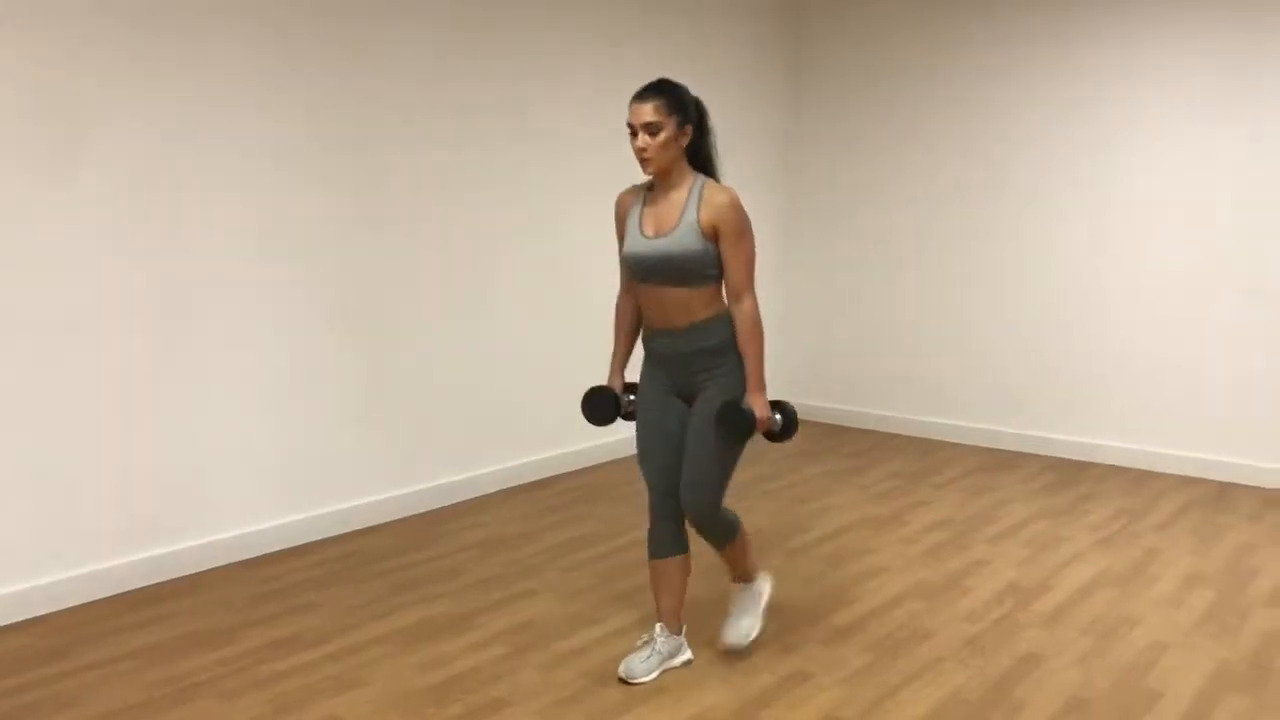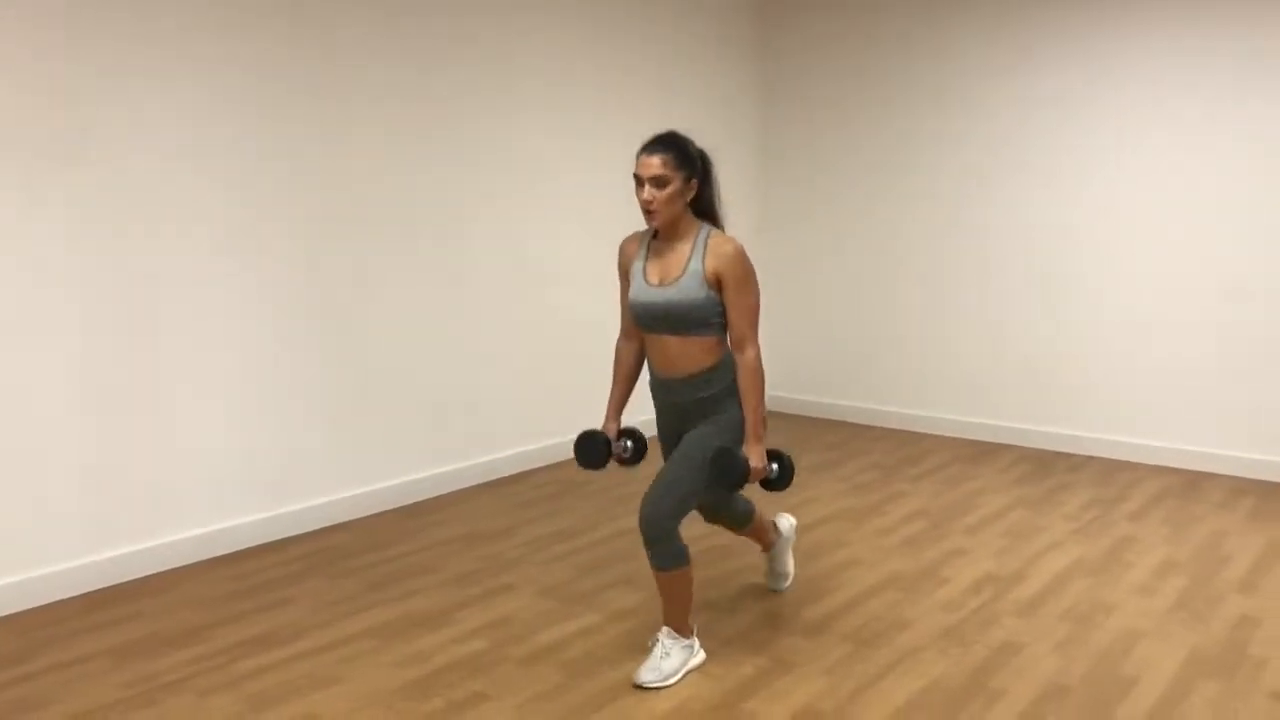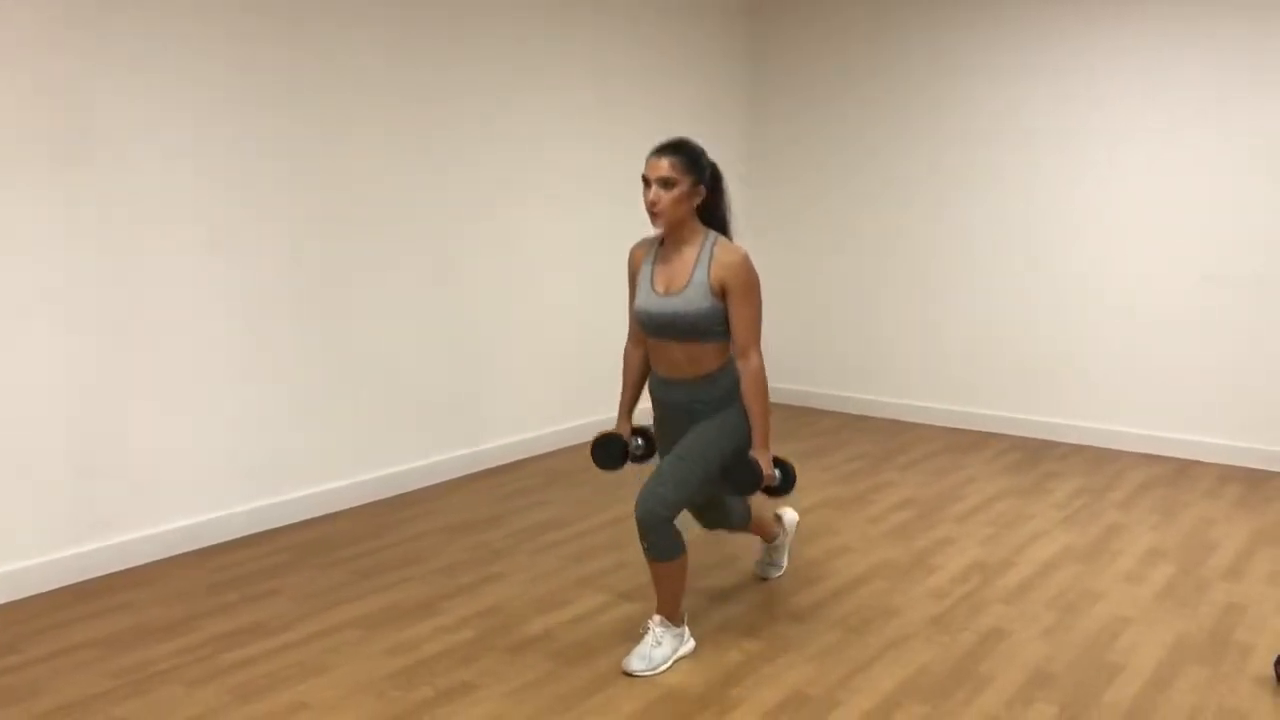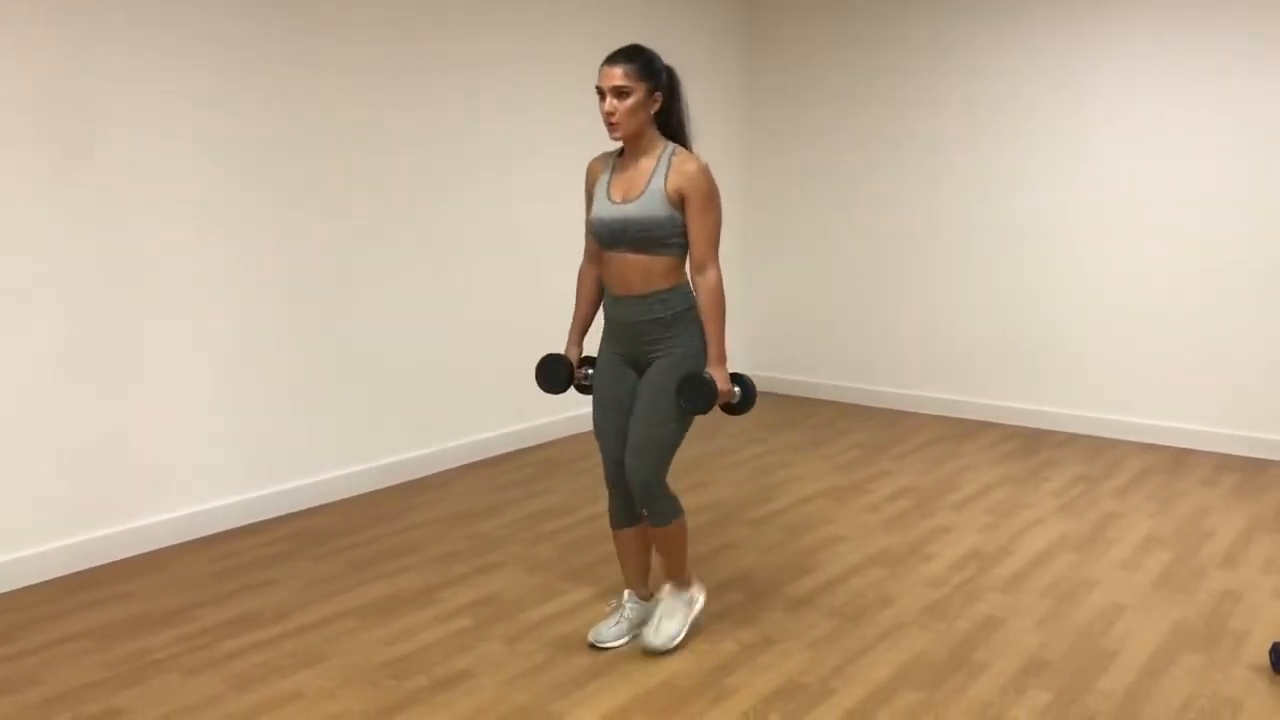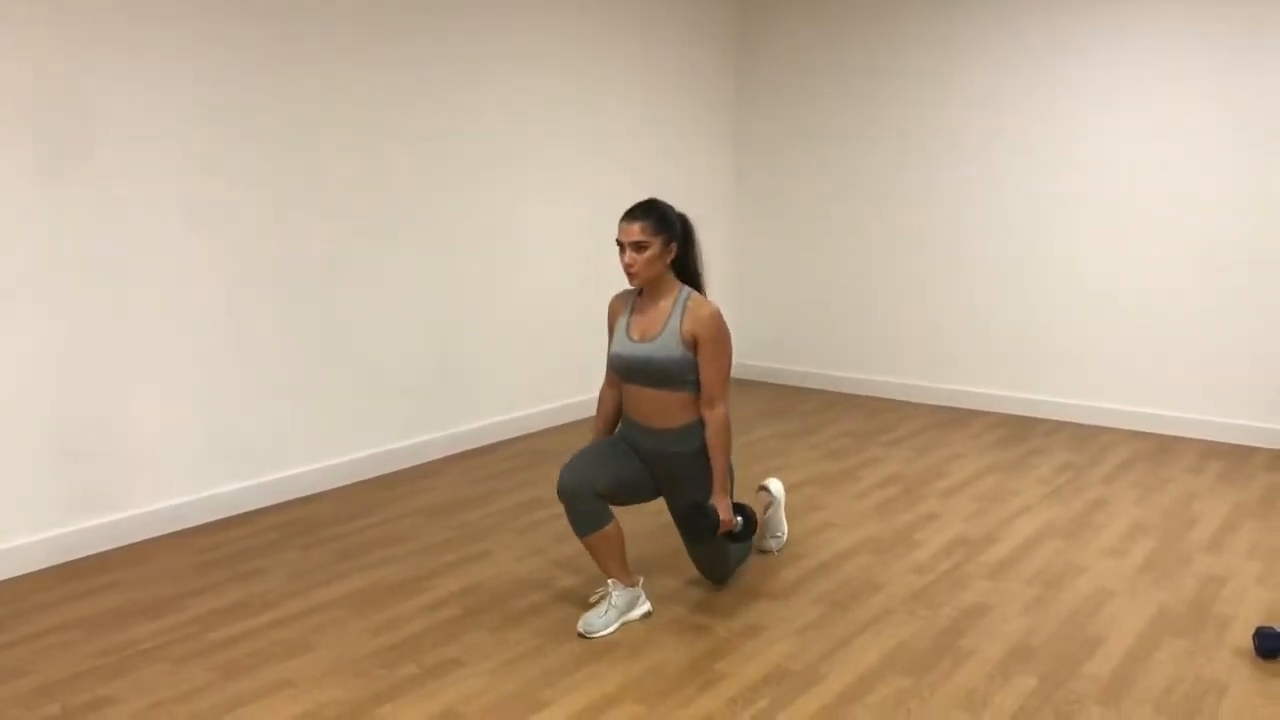
dt=1s
person 1, frame 1
left shoulder: (720, 203)
right shoulder: (628, 204)
left elbow: (743, 301)
left wrist: (756, 388)
right wrist: (616, 368)
left hip: (718, 365)
right hip: (660, 370)
left knee: (701, 502)
right knee: (663, 506)
left ankle: (751, 584)
right ankle: (668, 636)
person 1, frame 2
left shoulder: (724, 253)
right shoulder: (631, 251)
left elbow: (747, 350)
right elbow: (630, 339)
left wrist: (754, 438)
right wrist: (612, 416)
left hip: (720, 407)
right hip: (669, 410)
left knee: (657, 515)
right knee: (714, 508)
left ankle: (680, 640)
right ankle: (776, 532)
person 1, frame 3
left shoulder: (730, 261)
right shoulder: (640, 256)
left elbow: (748, 358)
right elbow: (637, 343)
left wrist: (761, 445)
right wrist: (624, 416)
left hip: (721, 410)
right hip: (669, 410)
left knee: (653, 507)
right knee: (708, 508)
left ankle: (669, 628)
right ankle: (777, 526)
person 1, frame 4
left shoulder: (687, 173)
right shoulder: (598, 172)
left elbow: (706, 272)
left wrist: (717, 360)
right wrist: (574, 340)
left hip: (674, 336)
right hip: (619, 340)
left knee: (644, 475)
right knee: (619, 479)
left ankle: (682, 590)
right ankle: (636, 601)
person 1, frame 5
left shoulder: (702, 316)
right shoulder: (619, 307)
left elbow: (716, 407)
right elbow: (612, 387)
left wrist: (722, 491)
right wrist: (594, 454)
left hip: (688, 452)
right hip: (633, 445)
left knee: (718, 569)
right knee: (574, 482)
left ankle: (765, 501)
right ankle: (625, 592)
